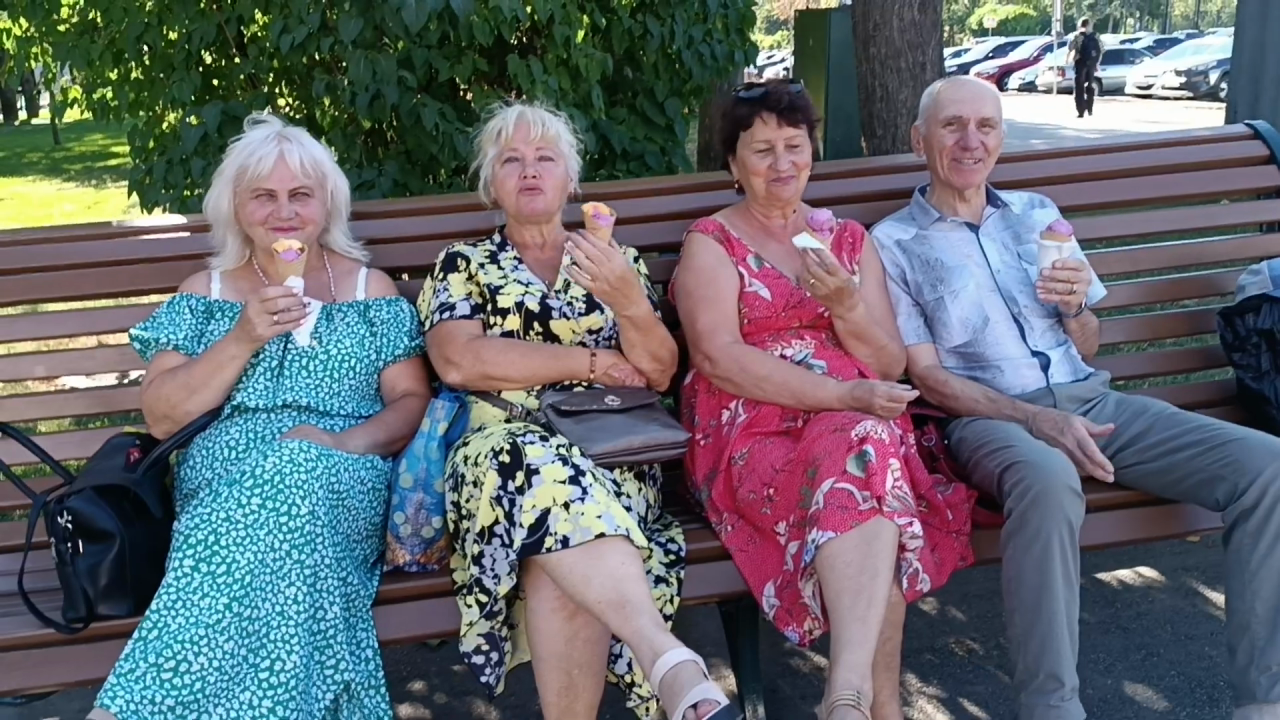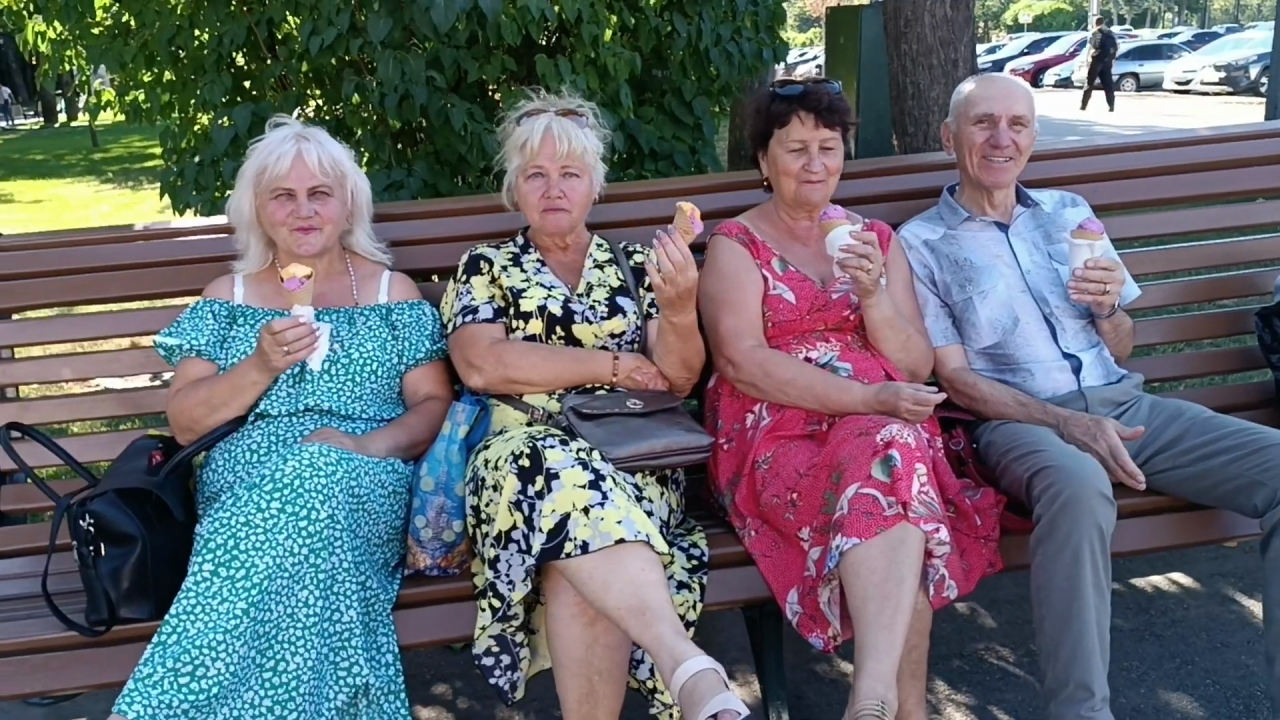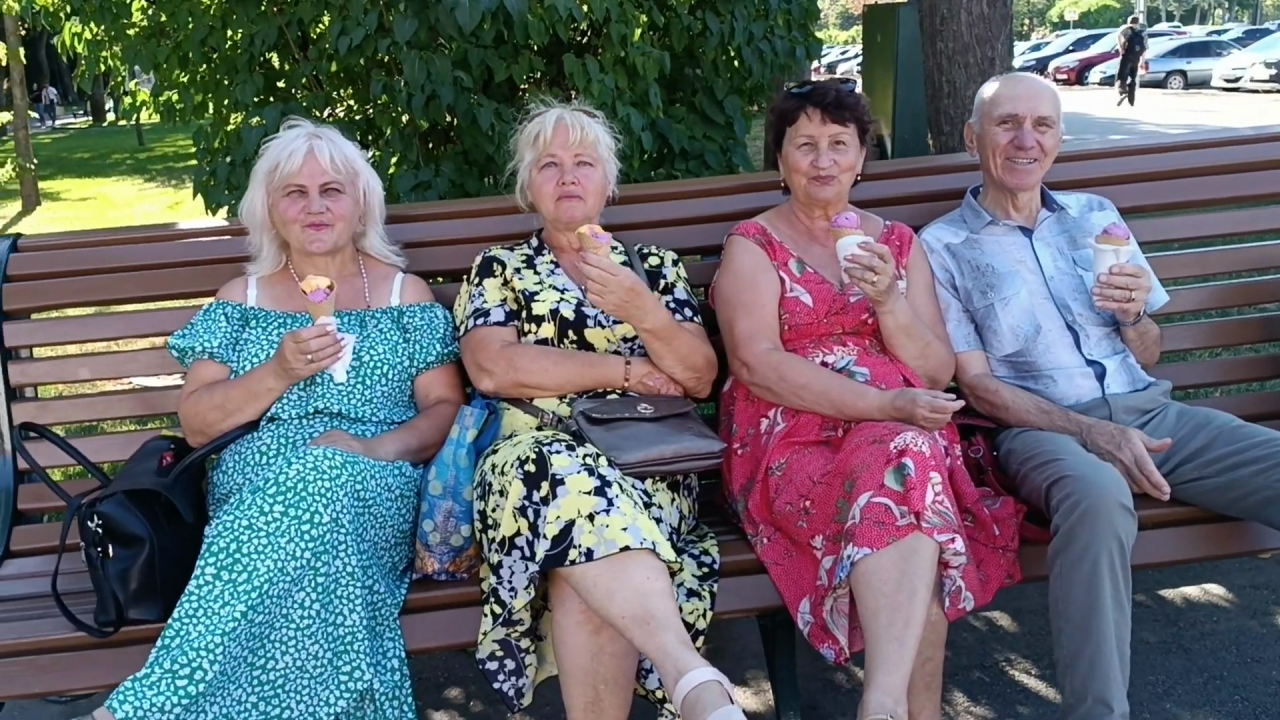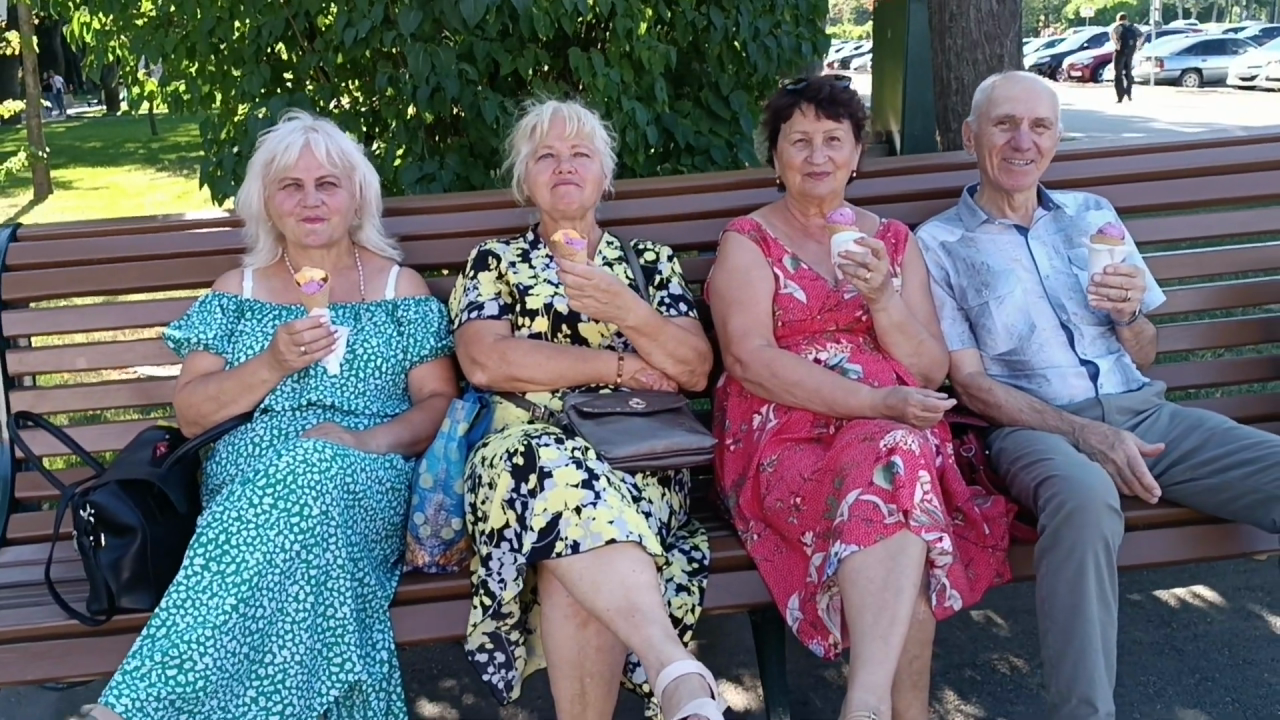
dt=0.7s
person 1, frame 1
left shoulder: (1038, 213)
right shoulder: (893, 244)
right elbow: (928, 376)
left wrist: (1076, 309)
right wrist: (1037, 420)
left hip: (1089, 400)
right hip: (989, 417)
right knee: (1049, 482)
person 1, frame 2
left shoulder: (1069, 211)
right shoulder: (921, 243)
right elbow: (955, 377)
left wrist: (1108, 309)
right wrist: (1068, 422)
left hip: (1124, 403)
right hip: (1018, 420)
right knee: (1078, 486)
person 1, frame 3
left shoulder: (1096, 215)
right shoulder: (943, 246)
right elbow: (976, 384)
left wrist: (1133, 316)
right wrist: (1091, 432)
left hip: (1150, 410)
right hip: (1042, 426)
right knee: (1098, 496)
person 1, frame 4
left shoulder: (1093, 214)
right shoulder: (939, 244)
right elbow: (971, 384)
left wrist: (1128, 314)
right wrist: (1085, 433)
left hip: (1141, 411)
right hip: (1034, 426)
right knee: (1084, 496)
person 2, frame 1
left shoulder: (850, 238)
right shoulder: (711, 243)
left elbow: (889, 366)
right elbow: (719, 360)
left wrist: (844, 304)
right wrist: (842, 395)
left hip: (855, 421)
right hip: (751, 429)
left knee: (863, 453)
right knee: (863, 467)
person 2, frame 2
left shoulder: (877, 237)
right shoulder: (735, 244)
left elbow: (916, 367)
right elbow: (743, 363)
left wrist: (872, 294)
right wrist: (868, 398)
left hip: (882, 422)
right hip: (776, 432)
left knee: (891, 453)
right knee: (890, 465)
person 2, frame 3
left shoulder: (898, 242)
right shoulder: (752, 246)
left elbow: (936, 373)
right elbow: (758, 367)
left wrist: (887, 302)
right wrist: (884, 406)
left hip: (900, 431)
right hip: (791, 439)
left knee: (903, 461)
right knee: (904, 476)
person 2, frame 4
left shoulder: (894, 238)
right shoulder: (748, 241)
left elbow: (930, 371)
right elbow: (751, 363)
left wrist: (882, 298)
right wrist: (878, 404)
left hip: (892, 427)
right hip: (785, 437)
left knee: (892, 459)
right knee: (895, 470)
person 3, frame 1
left shoulder: (616, 258)
right shoulder: (463, 263)
left elbow: (657, 372)
right elbow: (458, 363)
left wrist: (629, 299)
right wrist: (590, 361)
right hip: (507, 451)
left knee: (563, 564)
right knee: (543, 476)
right ankle: (672, 667)
person 3, frame 2
left shoulder: (635, 264)
right shoulder: (485, 266)
left elbow: (679, 378)
right elbow: (481, 365)
left wrist: (681, 308)
right wrist: (614, 366)
right hip: (526, 453)
left knee: (581, 556)
right knee: (560, 477)
person 3, frame 3
left shoulder: (654, 265)
right shoulder: (498, 267)
left elbow: (700, 378)
right elbow: (492, 369)
left wrist: (644, 313)
right wrist: (627, 370)
right hip: (538, 459)
left knee: (588, 575)
right knee: (569, 483)
person 3, frame 4
left shoulder: (650, 261)
right shoulder: (494, 261)
left elbow: (696, 370)
right elbow: (485, 363)
left wrist: (627, 311)
right wrist: (618, 365)
right hip: (530, 449)
right knee: (552, 471)
person 4, frame 1
left shoulder: (371, 289)
right shoulder: (203, 293)
left elbow: (412, 402)
right elbow: (160, 416)
left wrist: (348, 443)
right wrist: (244, 338)
left hip: (336, 483)
right hip: (225, 481)
left knee: (293, 479)
right knee: (276, 508)
person 4, frame 2
left shoulder: (393, 291)
right shoulder: (227, 297)
left elbow: (435, 405)
right elbow: (184, 423)
left wrist: (370, 445)
right wrist: (262, 365)
left hip: (364, 484)
right hip: (246, 482)
left knee: (316, 481)
right knee: (303, 511)
person 4, frame 3
left shoulder: (406, 293)
right shoulder: (240, 299)
left elbow: (446, 409)
right elbow: (195, 424)
left wrist: (377, 448)
right wrist: (280, 372)
left hip: (373, 489)
right hip: (260, 489)
left knee: (321, 479)
right knee: (306, 502)
person 4, frame 4
left shoulder: (401, 287)
right shoulder: (236, 291)
left elbow: (440, 402)
right elbow: (191, 414)
left wrist: (369, 442)
right wrist: (273, 363)
left hip: (366, 482)
right hip: (247, 480)
left knee: (312, 471)
right knee: (299, 494)
